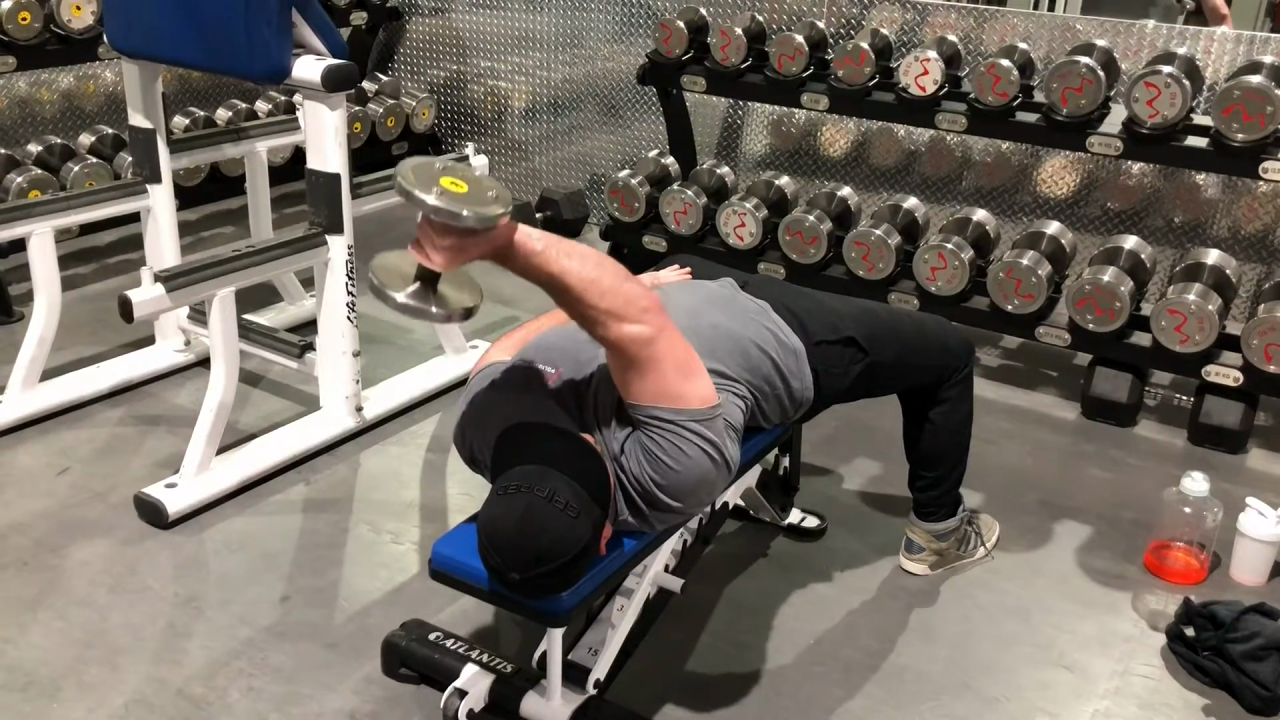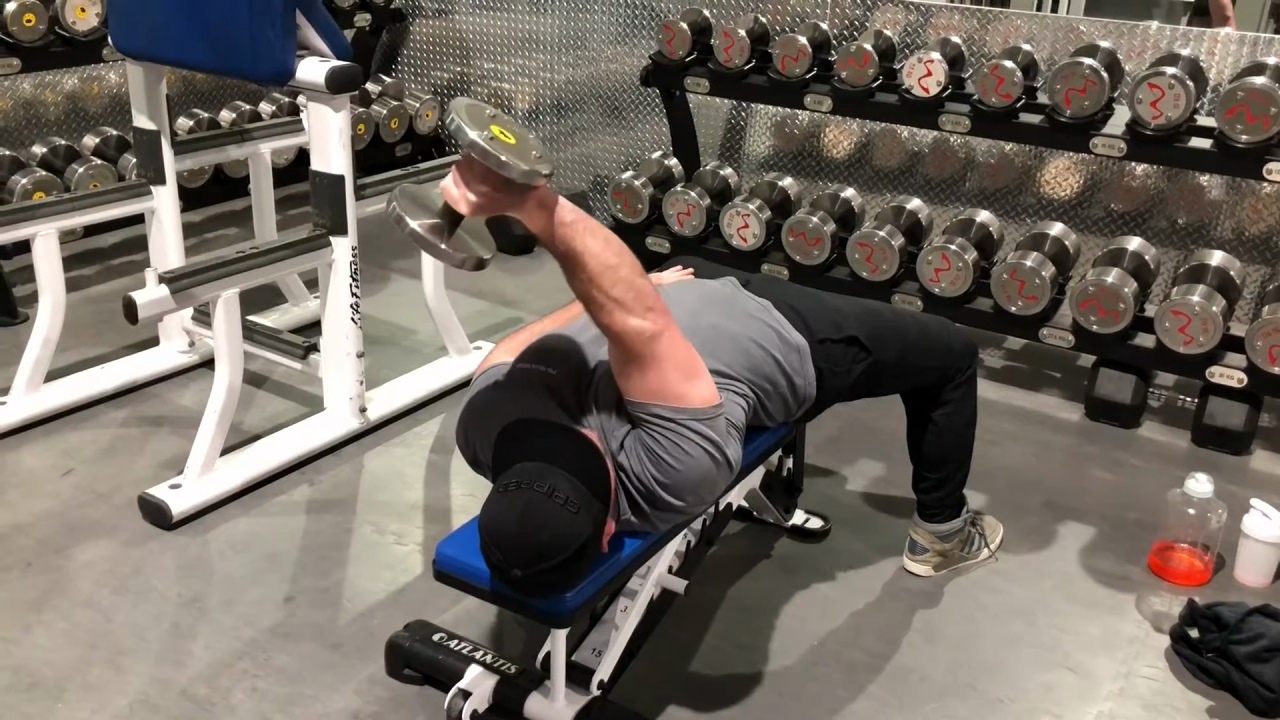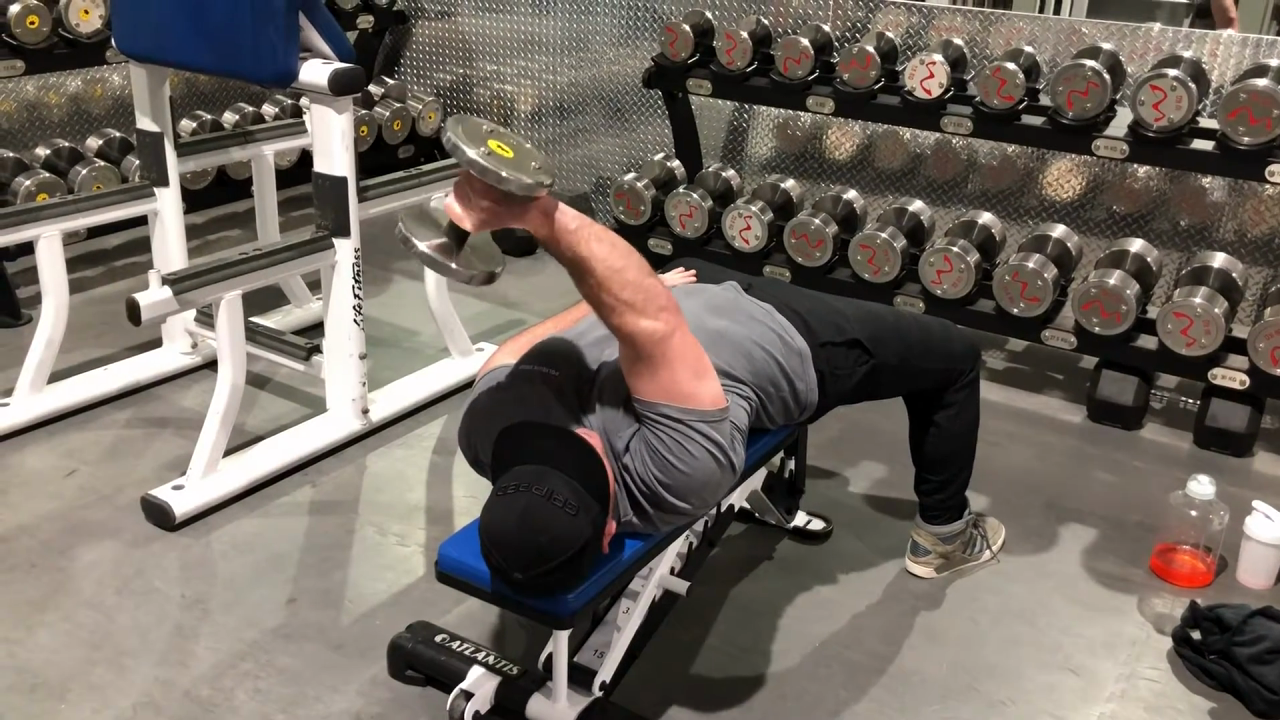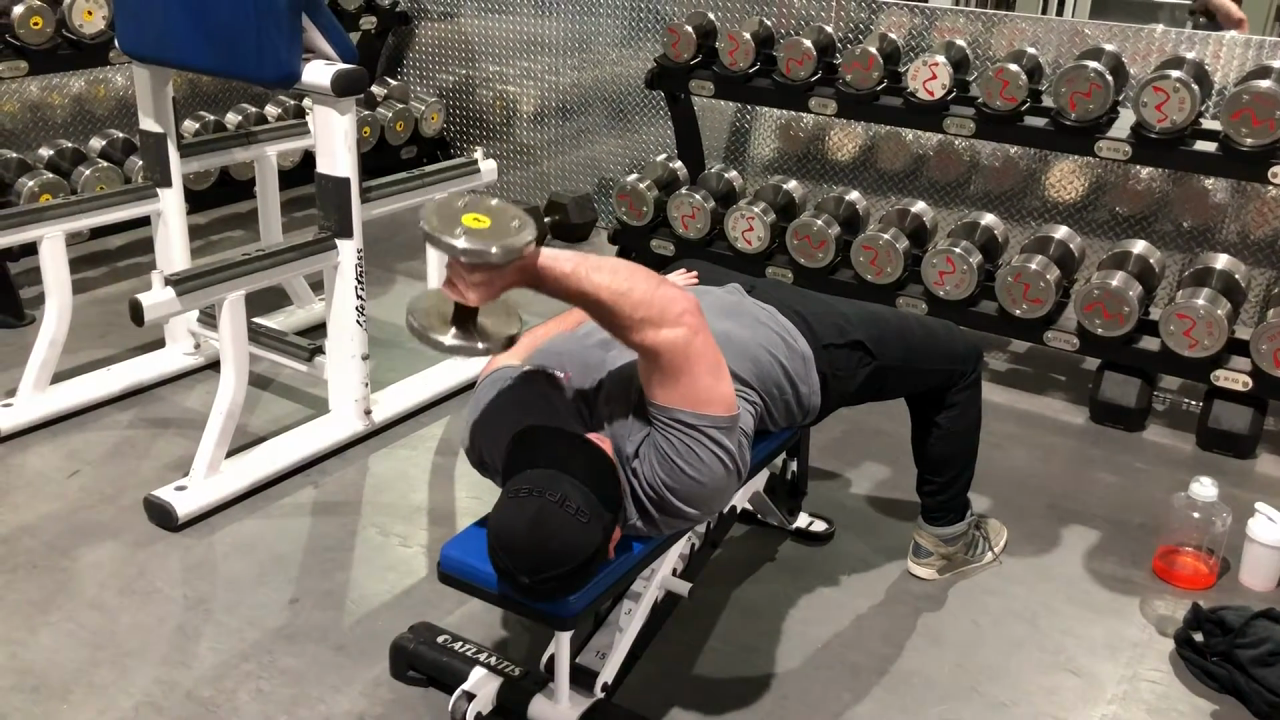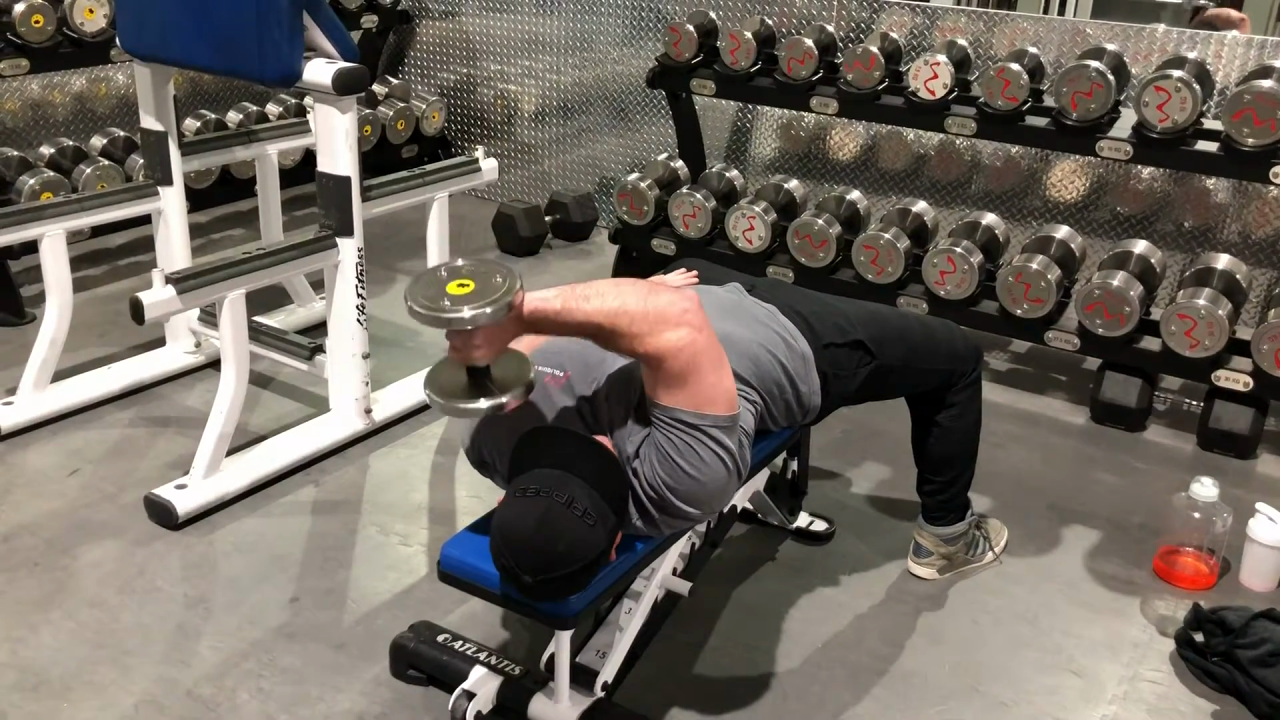
dt=0.4s
person 1, frame 1
left shoulder: (478, 425)
right shoulder: (672, 473)
left elbow: (501, 350)
right elbow: (636, 325)
left wrist: (632, 289)
right wrist: (495, 239)
right knee: (948, 353)
right ankle: (936, 532)
person 1, frame 2
left shoulder: (480, 424)
right shoulder: (672, 471)
left elbow: (509, 350)
right elbow: (638, 324)
left wrist: (615, 293)
right wrist: (529, 203)
right knee: (952, 354)
right ankle: (940, 532)
person 1, frame 3
left shoulder: (484, 427)
right shoulder: (674, 475)
left elbow: (509, 354)
right elbow: (649, 321)
left wrist: (604, 295)
right wrist: (532, 213)
right knee: (954, 355)
right ankle: (942, 536)
person 1, frame 4
left shoulder: (488, 428)
right shoulder: (679, 482)
left elbow: (510, 353)
right elbow: (672, 323)
left wrist: (605, 302)
right wrist: (521, 267)
right knee: (957, 357)
right ankle: (945, 537)
person 1, frame 5
left shoulder: (487, 430)
right shoulder: (679, 483)
left elbow: (510, 350)
right elbow: (677, 323)
left wrist: (640, 290)
right wrist: (517, 313)
right knee: (957, 356)
right ankle: (944, 537)
